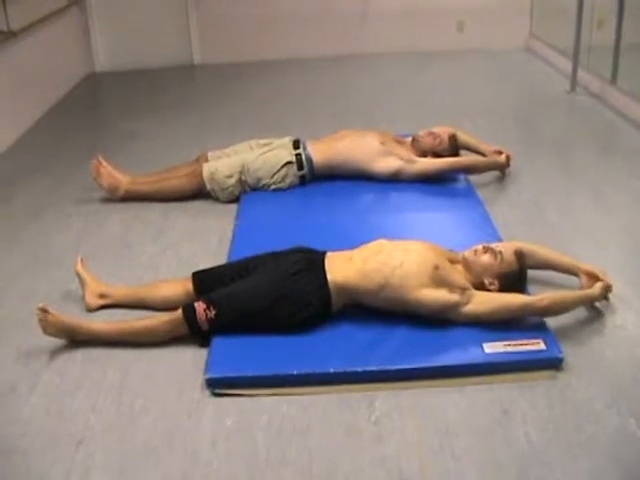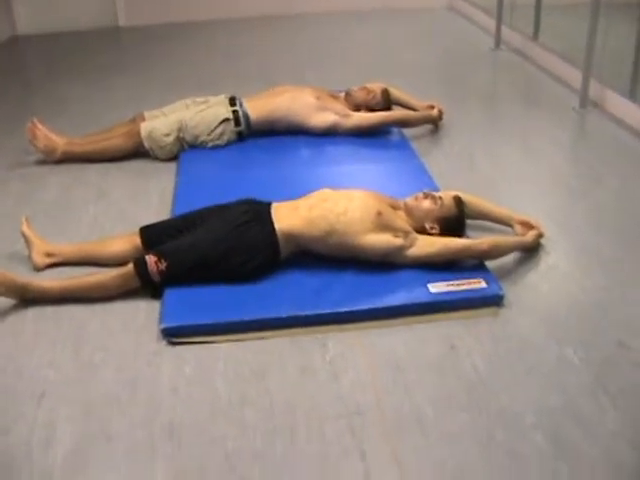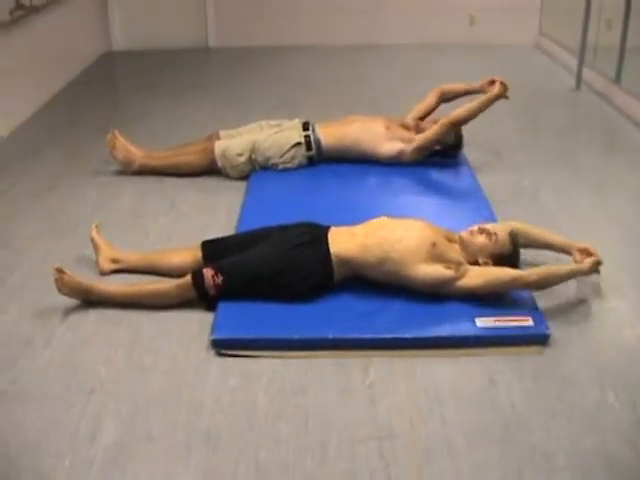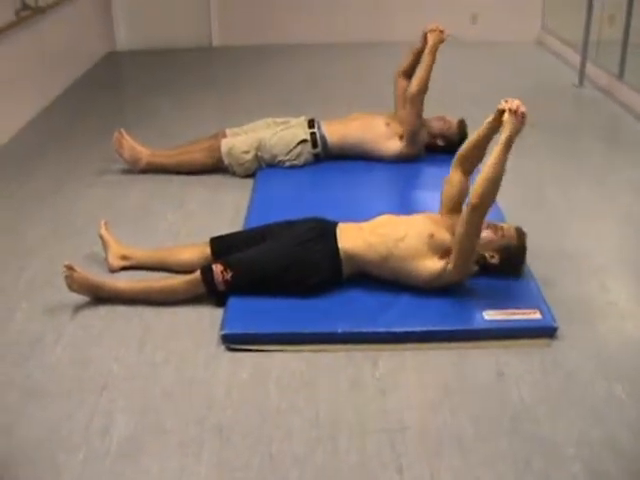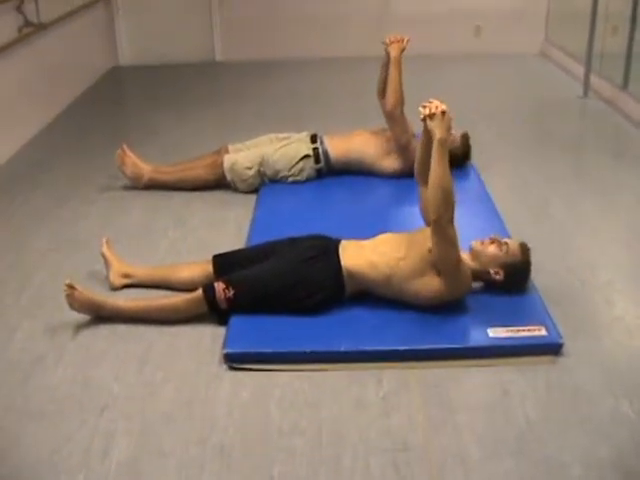
dt=1s
person 1, frame 1
left shoulder: (463, 298)
right shoulder: (451, 259)
left elbow: (531, 304)
right elbow: (522, 246)
left wrist: (588, 294)
right wrist: (581, 269)
left hip: (310, 295)
right hip: (312, 260)
left knee: (190, 317)
right knee: (194, 285)
left ankle: (85, 331)
right ankle: (106, 293)
person 1, frame 2
left shoulder: (406, 243)
right shoulder: (392, 204)
left elbow: (471, 247)
right elbow: (462, 194)
left wrist: (522, 240)
right wrist: (515, 219)
left hip: (259, 244)
right hip: (259, 210)
left knee: (143, 270)
right knee: (143, 240)
right ankle: (52, 251)
person 1, frame 3
left shoulder: (456, 274)
right shoulder: (451, 237)
left elbow: (520, 276)
right elbow: (517, 225)
left wrist: (576, 268)
right wrist: (572, 246)
left hip: (314, 267)
right hip: (317, 235)
left knee: (197, 284)
right knee: (203, 255)
left ankle: (97, 293)
right ankle: (117, 259)
person 1, frame 4
left shoulder: (454, 269)
right shoulder: (447, 225)
left elbow: (477, 204)
right elbow: (463, 164)
left wrist: (507, 140)
right wrist: (495, 123)
left hip: (321, 263)
right hip: (324, 231)
left knee: (208, 278)
right knee: (209, 252)
left ankle: (107, 289)
right ankle: (126, 255)
person 1, frame 5
left shoulder: (455, 283)
right shoulder: (450, 251)
left elbow: (442, 218)
right elbow: (425, 185)
left wrist: (441, 141)
right wrist: (430, 136)
left hip: (323, 282)
right hip: (327, 247)
left knee: (211, 296)
right knee: (214, 268)
left ankle: (109, 307)
right ankle: (128, 272)
person 2, frame 1
left shoulder: (406, 163)
right shoulder: (400, 141)
left elbow: (451, 164)
right elbow: (451, 129)
left wrist: (495, 162)
right wrist: (490, 150)
left hip: (293, 166)
right hip: (290, 145)
left knee: (204, 178)
right knee: (204, 161)
left ankle: (125, 188)
right ankle: (130, 181)
person 2, frame 2
left shoulder: (342, 118)
right shoulder: (336, 96)
left elbow: (386, 118)
right elbow: (386, 85)
left wrist: (428, 116)
right wrist: (421, 105)
left hip: (230, 123)
right hip: (227, 103)
left knee: (142, 137)
right knee: (141, 120)
left ankle: (63, 151)
right ankle: (67, 142)
person 2, frame 3
left shoulder: (408, 150)
right shoulder: (406, 125)
left elbow: (452, 121)
right elbow: (439, 92)
left wrist: (489, 97)
right wrist: (480, 86)
left hip: (302, 147)
right hip: (301, 128)
left knee: (218, 156)
right knee: (218, 139)
left ankle: (140, 161)
right ankle: (144, 156)
person 2, frame 4
left shoulder: (410, 145)
right shoulder: (403, 123)
left elbow: (415, 93)
right elbow: (403, 76)
left wrist: (432, 49)
right wrist: (423, 46)
left hip: (308, 144)
right hip: (306, 126)
left knee: (223, 153)
right knee: (223, 137)
left ankle: (147, 161)
right ankle: (149, 154)
person 2, frame 5
left shoulder: (409, 157)
right shoulder: (409, 141)
left elbow: (392, 108)
right elbow: (384, 98)
left wrist: (396, 58)
right wrist: (388, 58)
left hip: (309, 159)
right hip: (308, 141)
left knee: (225, 169)
right knee: (225, 152)
left ankle: (149, 177)
right ankle: (152, 169)
